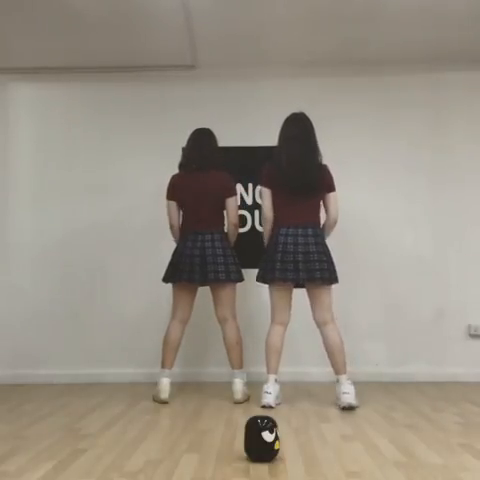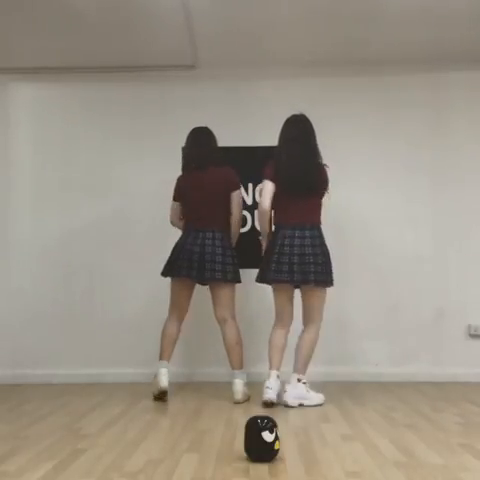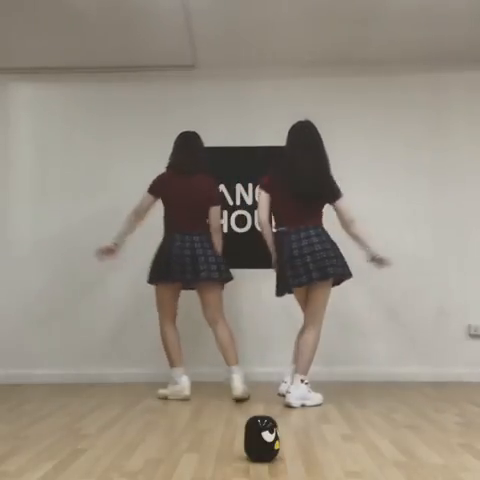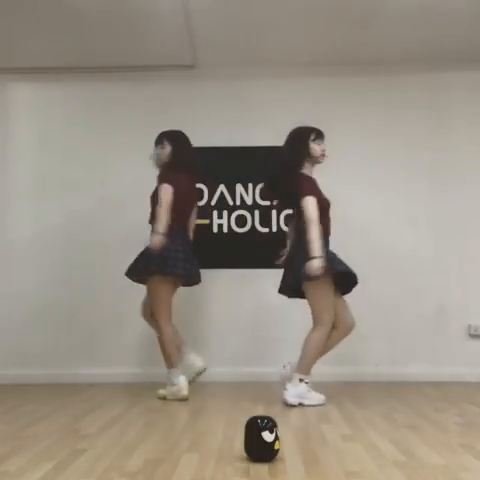
dt=0.3s
person 1, frame 1
left shoulder: (271, 171)
right shoulder: (322, 171)
left elbow: (266, 215)
right elbow: (332, 218)
left wrist: (271, 245)
left hip: (281, 243)
right hip: (314, 244)
left knee: (279, 321)
right knee: (326, 321)
left ankle: (271, 387)
right ankle: (345, 386)
person 1, frame 2
left shoulder: (274, 169)
right shoulder: (320, 172)
left elbow: (265, 207)
left wrist: (265, 238)
left hip: (282, 243)
right hip: (312, 243)
left knee: (282, 322)
right knee: (311, 322)
left ankle: (273, 383)
right ankle: (296, 386)
person 1, frame 3
left shoulder: (274, 176)
right shoulder: (321, 178)
left elbow: (262, 218)
right elbow: (346, 217)
left wrist: (275, 252)
right wrist: (368, 250)
left hip: (288, 248)
right hip: (315, 245)
left knee: (310, 319)
right knee: (313, 321)
left ankle: (292, 379)
right ankle: (298, 386)
person 1, frame 4
left shoulder: (295, 181)
right shoulder: (304, 180)
left elbow: (301, 219)
right elbow: (312, 218)
left wrist: (290, 248)
right wrist: (316, 255)
left hip: (308, 253)
right hip: (310, 252)
left knee: (345, 322)
right knee: (324, 323)
left ankle: (298, 375)
right ankle: (297, 385)
person 2, frame 1
left shoulder: (177, 181)
right shoulder: (224, 179)
left elbow: (173, 223)
right elbow: (233, 221)
left hip: (188, 248)
right hip: (218, 246)
left knee: (178, 319)
right knee: (227, 318)
left ankle: (164, 384)
right ankle: (239, 384)
person 2, frame 2
left shoulder: (183, 180)
right shoulder: (228, 175)
left elbow: (175, 219)
right elbow: (237, 216)
right wrist: (228, 243)
left hip: (188, 245)
right hip: (219, 246)
left knee: (175, 316)
right knee: (226, 318)
left ankle: (162, 375)
right ankle: (239, 385)
person 2, frame 3
left shoulder: (166, 180)
right shoulder: (210, 185)
left elbow: (140, 211)
right elbow: (216, 227)
left wrist: (118, 241)
right wrist: (216, 258)
left hip: (174, 249)
right hip: (203, 250)
left knee: (167, 320)
right knee: (217, 319)
left ankle: (180, 383)
right ankle: (237, 381)
person 2, frame 4
left shoulder: (168, 176)
right shoulder: (190, 182)
left elbow: (165, 202)
left wrist: (159, 231)
left hip: (167, 247)
right hip: (182, 248)
left knee: (162, 317)
right knee: (150, 310)
left ankle: (178, 382)
right ankle: (190, 359)
